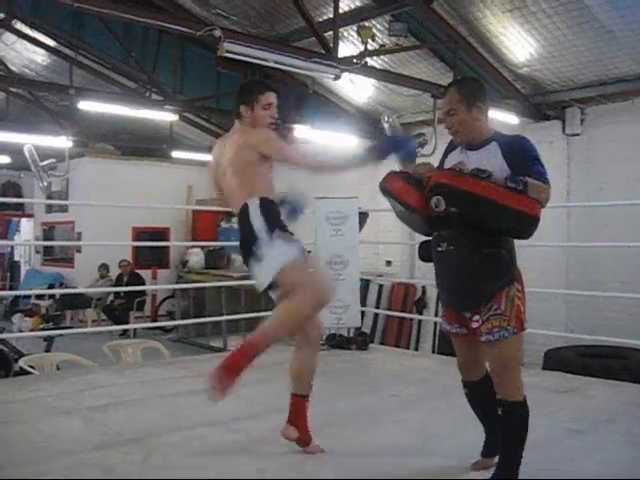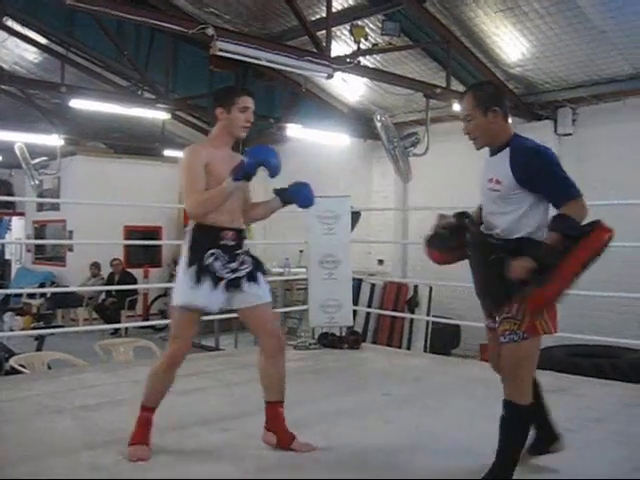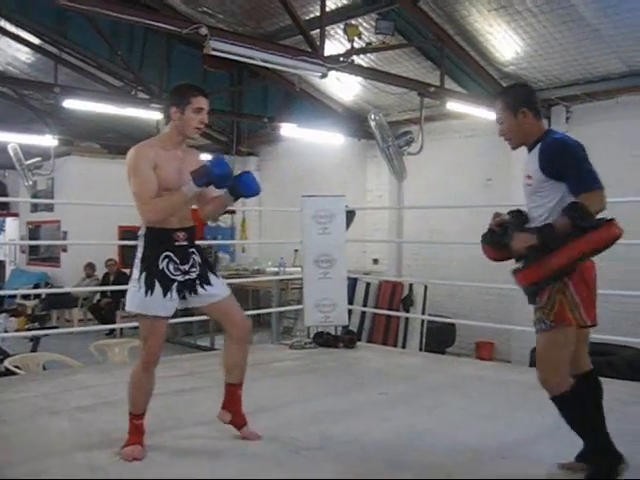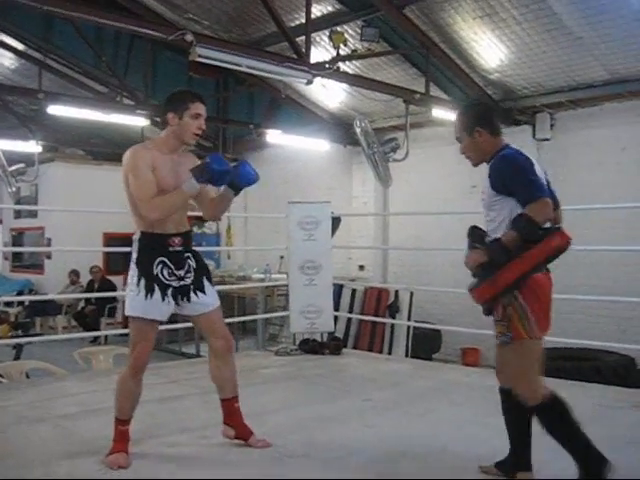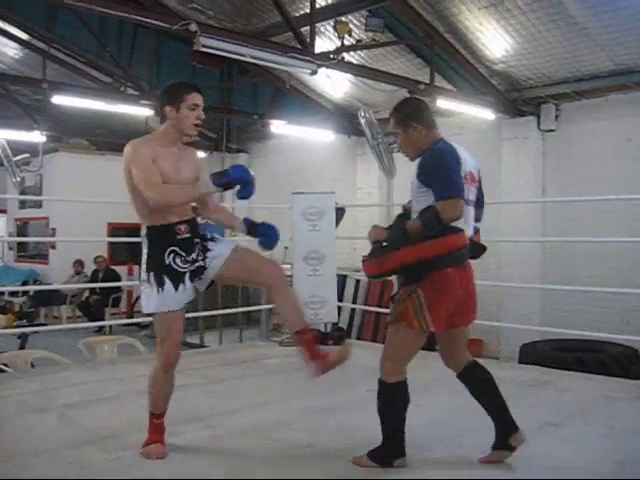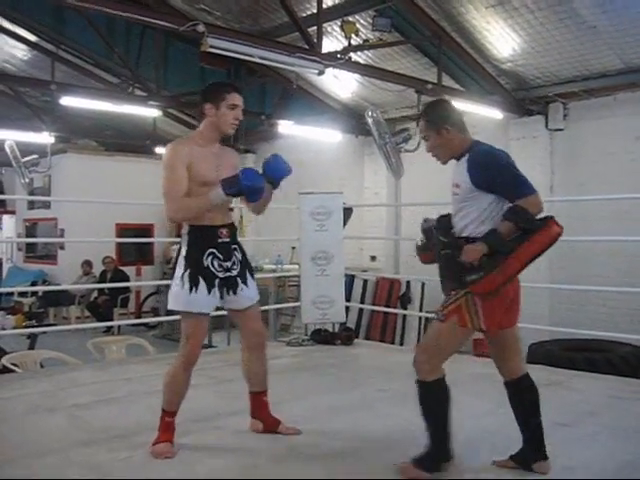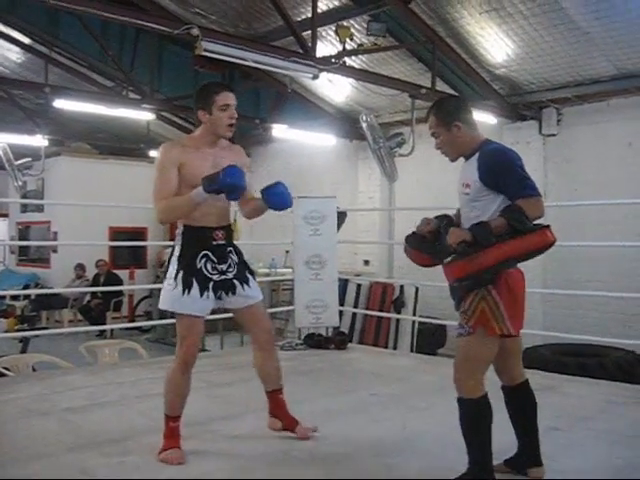
dt=0.5s
person 1, frame 1
left shoulder: (514, 148)
right shoulder: (451, 152)
left elbow: (540, 195)
right wrist: (426, 179)
left hip: (495, 276)
right hip: (454, 276)
left knee: (508, 379)
right knee: (469, 371)
right ankle: (496, 440)
person 1, frame 2
left shoulder: (529, 155)
right shoulder: (492, 157)
left elbow: (574, 207)
left wrist: (535, 258)
left hip: (521, 282)
right hip: (497, 281)
left knee: (516, 380)
right knee: (505, 363)
right ankle: (545, 435)
person 1, frame 3
left shoulder: (559, 146)
right shoulder: (541, 152)
left elbow: (595, 200)
left wrist: (539, 237)
right wrist: (513, 221)
left hip: (563, 274)
left knee: (553, 376)
right knee: (577, 366)
person 1, frame 4
left shoulder: (506, 162)
right shoulder: (519, 162)
left elbow: (541, 212)
right elbow: (554, 215)
left wrist: (490, 251)
left hip: (518, 287)
right hip: (521, 282)
left knee: (526, 387)
right knee: (508, 376)
person 1, frame 5
left shoulder: (436, 157)
right shoulder: (465, 158)
left elbow: (449, 210)
right elbow: (472, 215)
left wrist: (394, 233)
left hip: (429, 276)
right hip: (457, 271)
left knee: (391, 365)
right knee: (457, 358)
left ankle: (391, 450)
right ankle: (507, 432)
person 1, frame 6
left shoulder: (487, 159)
right shoulder: (468, 163)
left elbow: (532, 205)
left wrist: (487, 245)
right wrist: (444, 228)
left knee: (426, 360)
right knee: (511, 367)
person 1, frame 7
left shoulder: (496, 156)
right shoulder: (473, 162)
left elbow: (533, 206)
left wrist: (475, 234)
right wrist: (442, 224)
left hip: (493, 282)
right hip: (492, 280)
left knee: (467, 379)
right knee: (510, 373)
person 2, frame 1
left shoulder: (221, 147)
right shoulder: (252, 137)
left elbow: (224, 195)
right elbow: (308, 164)
right wrist: (372, 152)
left hip: (262, 229)
right hip: (263, 224)
left knee: (310, 332)
right knee: (319, 294)
left ankle: (296, 423)
right ankle: (238, 358)
person 2, frame 2
left shoulder: (240, 159)
right shoulder: (197, 154)
right elbow: (194, 206)
left wrist: (282, 197)
right wrist: (238, 177)
left hip: (238, 254)
right hip: (204, 252)
left knee: (274, 338)
right knee: (177, 349)
left ankle: (276, 429)
right ankle: (142, 428)
person 2, frame 3
left shoulder: (194, 158)
right shoulder: (142, 154)
left elbow: (207, 210)
right elbow: (152, 213)
left wrist: (233, 191)
right wrist: (196, 183)
left hip: (190, 251)
right hip: (157, 254)
left knee: (240, 326)
right knee: (151, 353)
left ankle: (232, 407)
right ankle: (135, 433)
person 2, frame 4
left shoulder: (192, 161)
right shoulder: (138, 156)
left elbow: (211, 213)
right elbow: (151, 211)
left wrist: (232, 187)
right wrist: (194, 181)
left hip: (187, 256)
right hip: (152, 258)
left knee: (222, 341)
right knee: (139, 358)
left ankle: (234, 423)
right ankle: (120, 440)
person 2, frame 5
left shoulder: (190, 156)
right shoulder: (139, 150)
right elbow: (158, 197)
left wrist: (247, 225)
right wrist: (215, 182)
left hip: (199, 240)
right hip: (163, 250)
left knee: (271, 272)
right knee: (168, 353)
left ankle: (313, 354)
right ankle: (155, 432)
person 2, frame 6
left shoulder: (230, 156)
right shoulder: (180, 151)
left elbow: (258, 208)
right elbow: (176, 211)
left wrist: (269, 183)
right wrist: (224, 190)
left hip: (231, 249)
right hip: (199, 253)
left knee: (256, 337)
right knee: (190, 351)
left ankle: (262, 416)
right ankle: (165, 430)
person 2, frame 7
left shoulder: (236, 155)
right shoulder: (173, 152)
left elbow: (247, 209)
right elbow: (163, 212)
left wrist: (267, 200)
right wrist: (204, 190)
left hip: (228, 251)
right hip: (193, 253)
left knee: (265, 334)
right knee: (187, 353)
left ankle: (279, 414)
right ankle: (171, 436)
